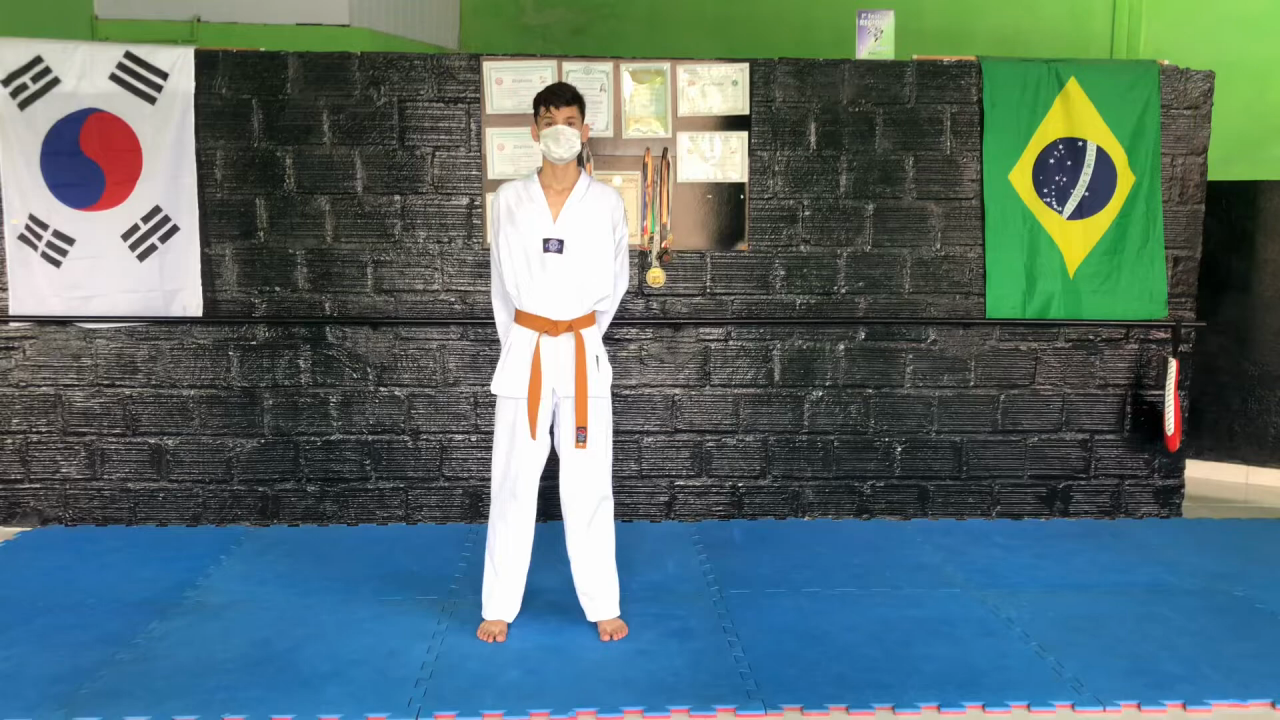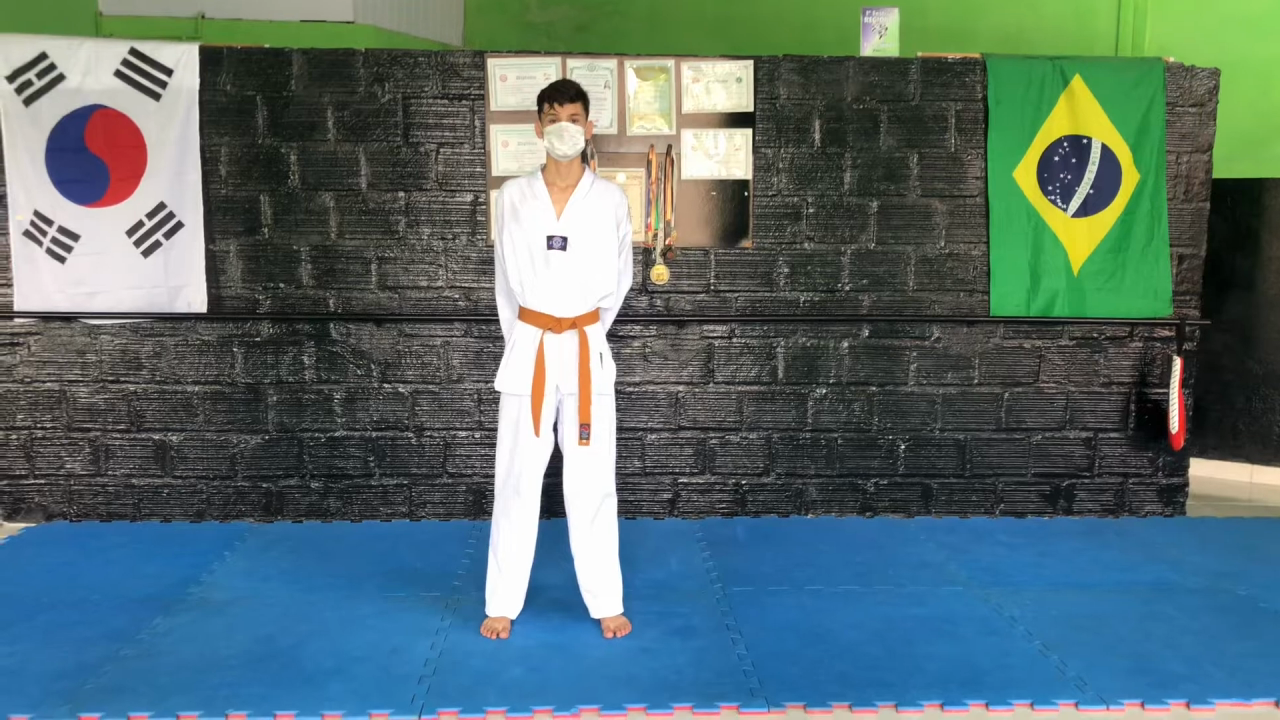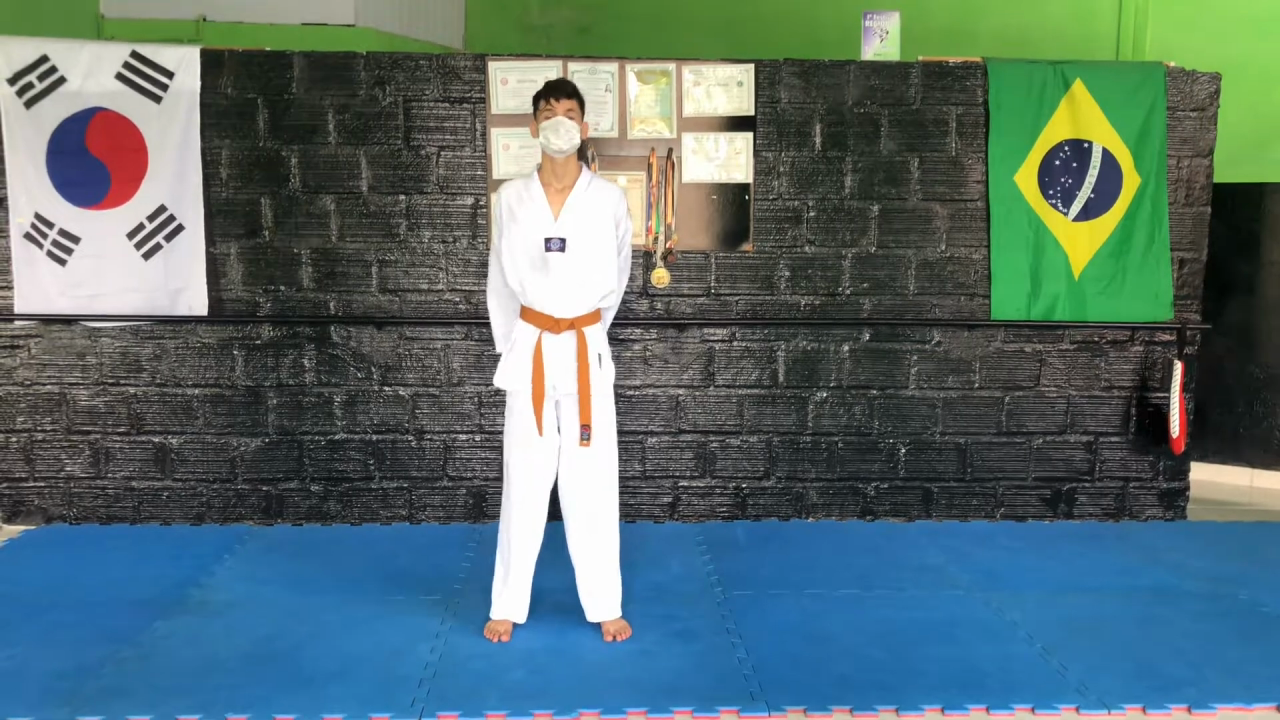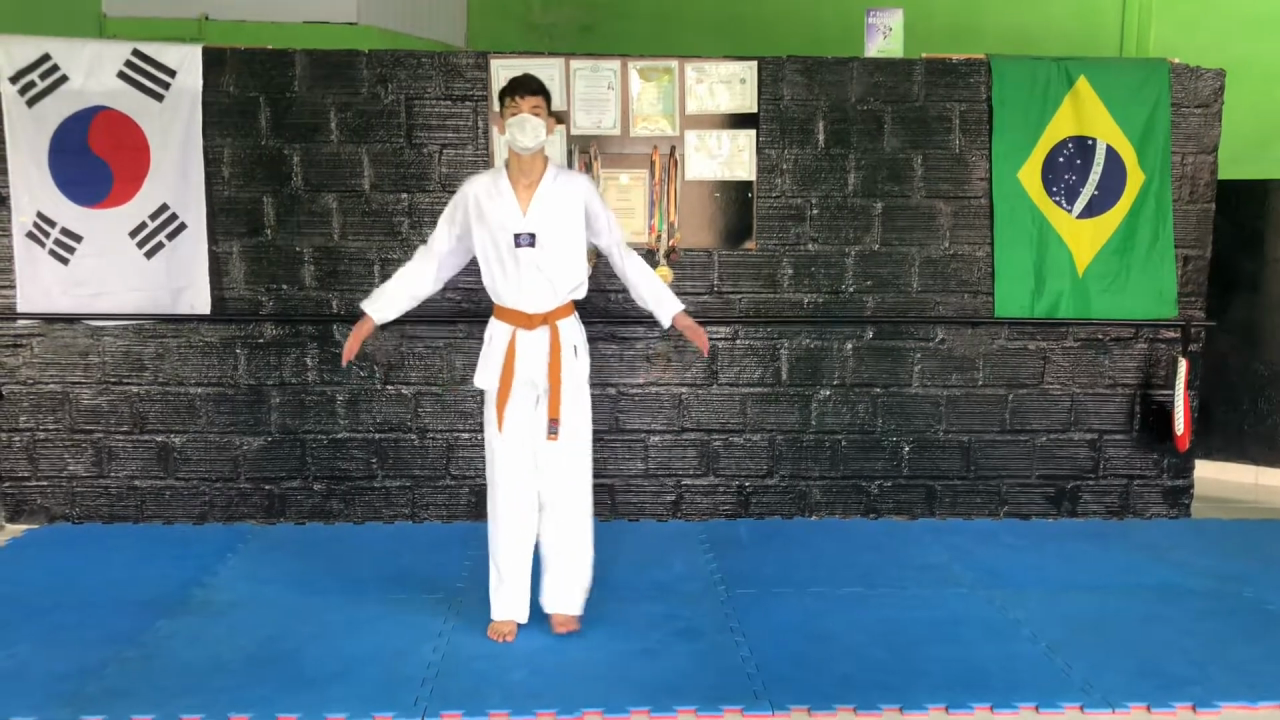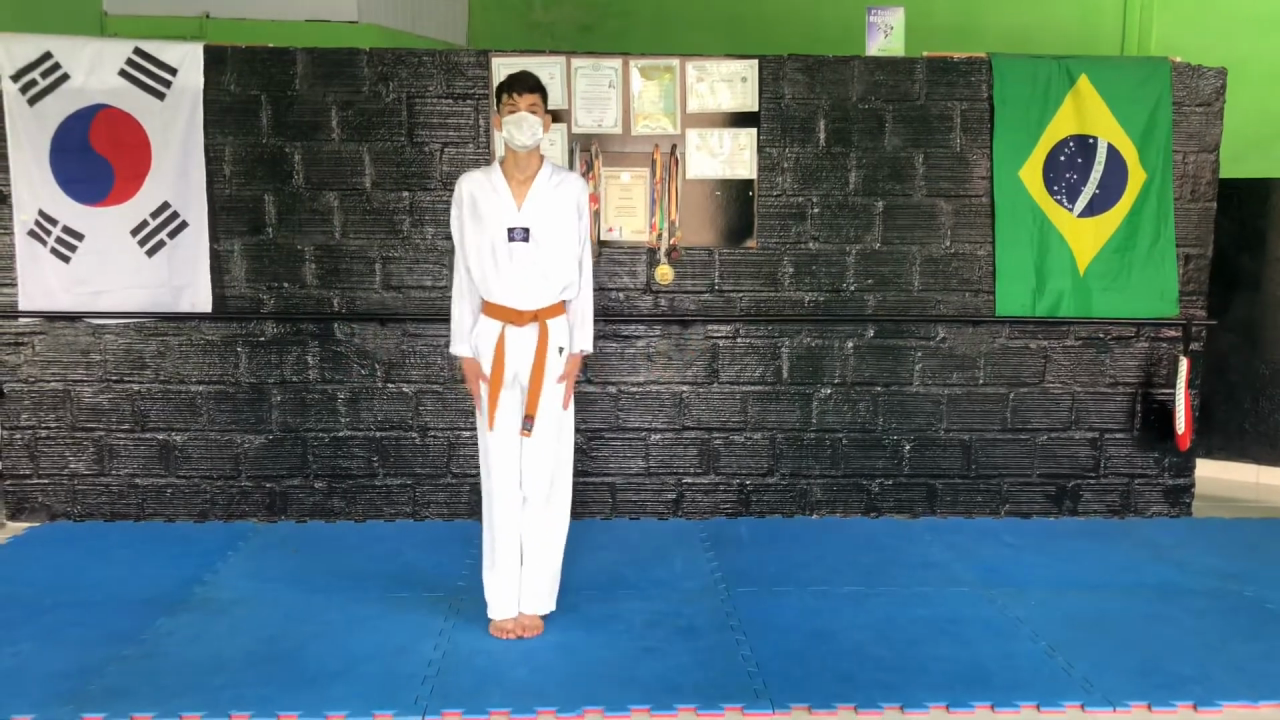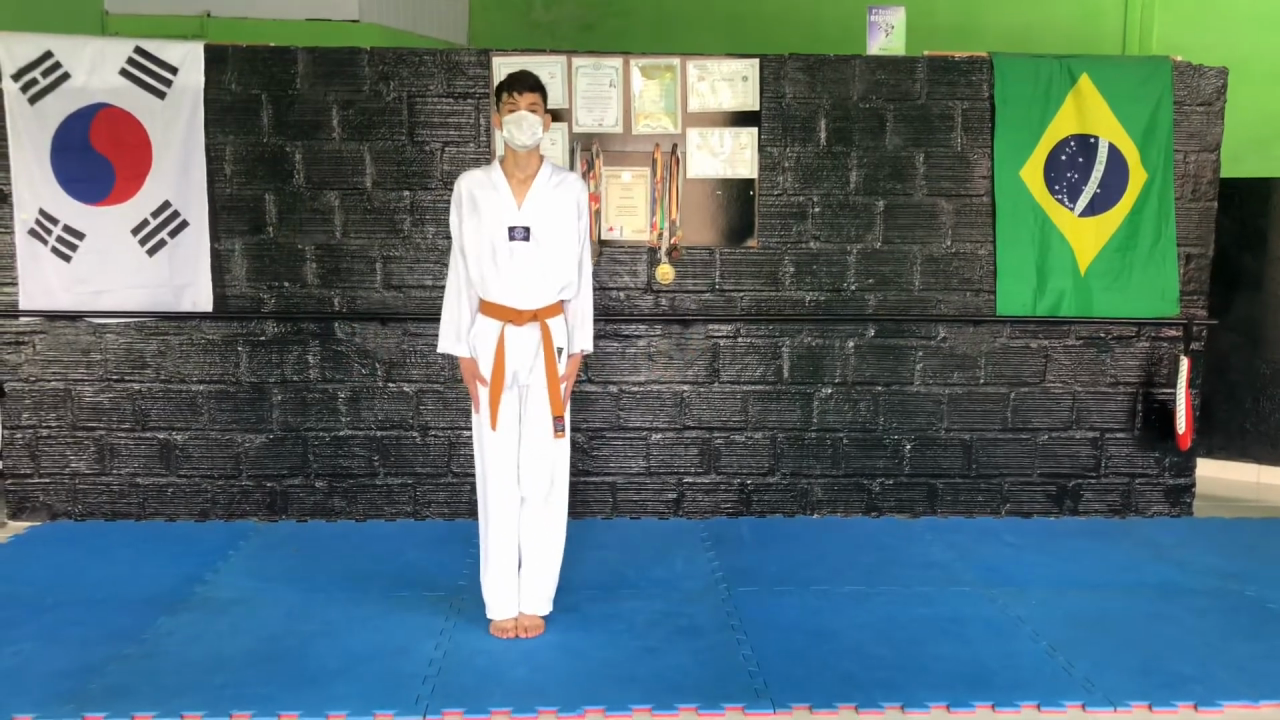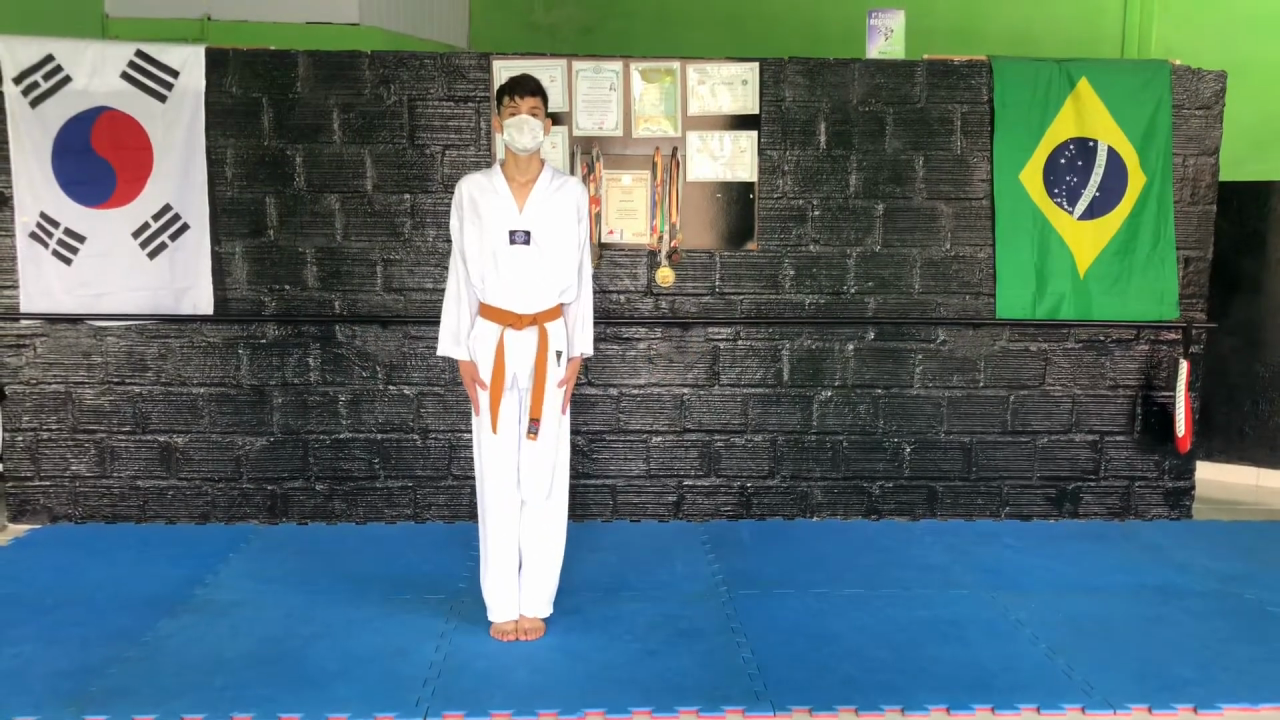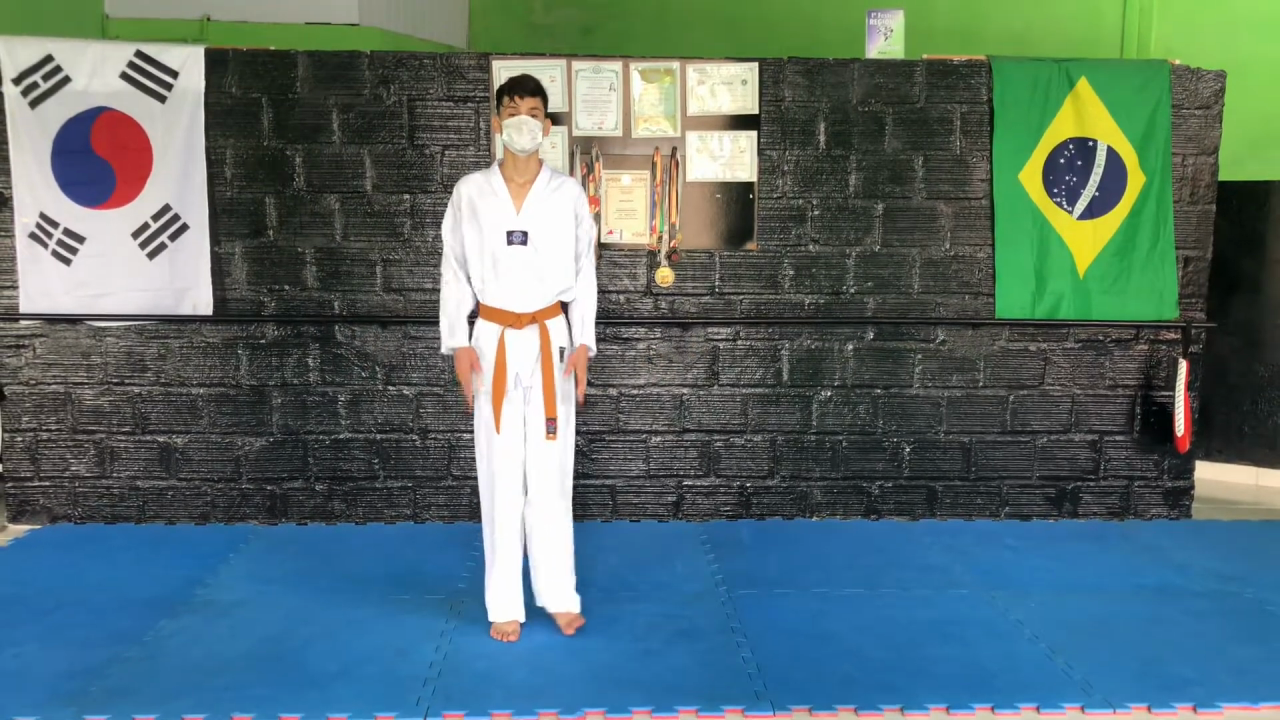
dt=0.4s
person 1, frame 1
left shoulder: (605, 201)
right shoulder: (509, 199)
left elbow: (616, 281)
right elbow: (501, 283)
left wrist: (580, 336)
right wrist: (522, 342)
left hip: (582, 352)
right hip: (525, 352)
left knee: (588, 483)
right knee: (513, 482)
left ankle: (602, 605)
right ankle: (499, 606)
person 1, frame 2
left shoulder: (610, 199)
right shoulder: (513, 197)
left elbow: (619, 279)
right elbow: (505, 281)
left wrist: (583, 333)
right wrist: (525, 340)
left hip: (586, 349)
right hip: (529, 348)
left knee: (591, 481)
right knee: (516, 480)
left ankle: (605, 602)
right ankle: (502, 603)
person 1, frame 3
left shoulder: (607, 196)
right shoulder: (510, 198)
left elbow: (615, 275)
right elbow: (501, 280)
left wrist: (584, 332)
right wrist: (510, 346)
left hip: (584, 349)
right hip: (529, 349)
left knee: (591, 483)
right knee: (524, 481)
left ankle: (604, 606)
right ankle: (507, 606)
person 1, frame 4
left shoulder: (577, 189)
right shoulder: (475, 193)
left elbow: (620, 253)
right elbow: (434, 259)
left wrist: (673, 312)
right wrist: (373, 315)
left hip: (561, 340)
right hip: (506, 343)
left knee: (566, 477)
right knee: (509, 479)
left ankle: (563, 598)
right ankle: (506, 604)
person 1, frame 5
left shoulder: (570, 188)
right shoulder: (471, 188)
left elbow: (580, 273)
right elbow: (465, 275)
left wrist: (577, 350)
right wrist: (466, 353)
left hip: (550, 339)
right hip: (494, 339)
left knee: (546, 477)
right knee: (500, 478)
left ankle: (534, 601)
right ankle: (502, 603)
person 1, frame 6
left shoulder: (569, 188)
right shoulder: (471, 187)
left elbow: (580, 273)
right elbow: (461, 272)
left wrist: (577, 350)
right wrist: (462, 351)
left hip: (549, 339)
right hip: (491, 339)
left knee: (544, 476)
right knee: (497, 476)
left ankle: (534, 601)
right ankle: (501, 603)
person 1, frame 7
left shoulder: (570, 192)
right shoulder: (472, 191)
left elbow: (580, 277)
right elbow: (462, 275)
left wrist: (577, 354)
right wrist: (462, 354)
left hip: (548, 344)
right hip: (491, 342)
left knee: (544, 479)
right knee: (497, 477)
left ankle: (535, 602)
right ankle: (502, 604)
person 1, frame 8
left shoulder: (568, 192)
right shoulder: (470, 191)
left elbow: (584, 268)
right elbow: (454, 269)
left wrist: (583, 340)
right wrist: (459, 341)
left hip: (550, 340)
right hip: (492, 343)
left knee: (550, 477)
right knee: (500, 478)
left ankle: (559, 595)
right ankle: (504, 605)
